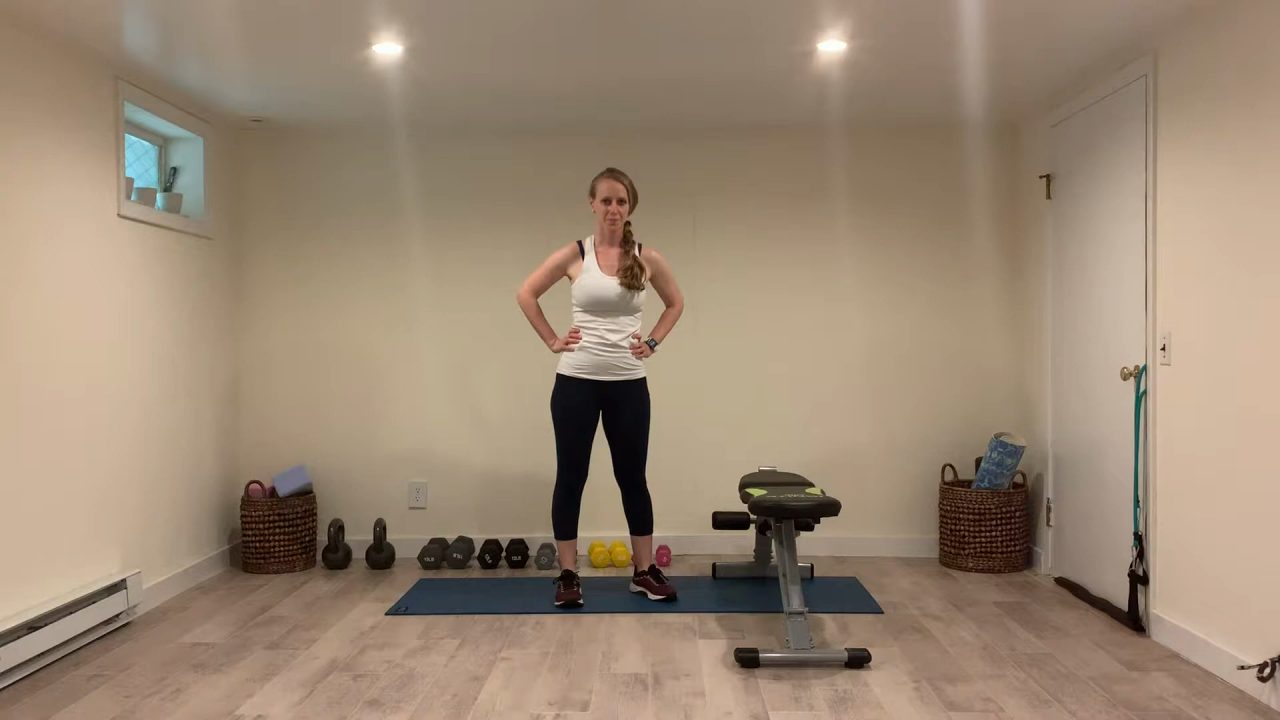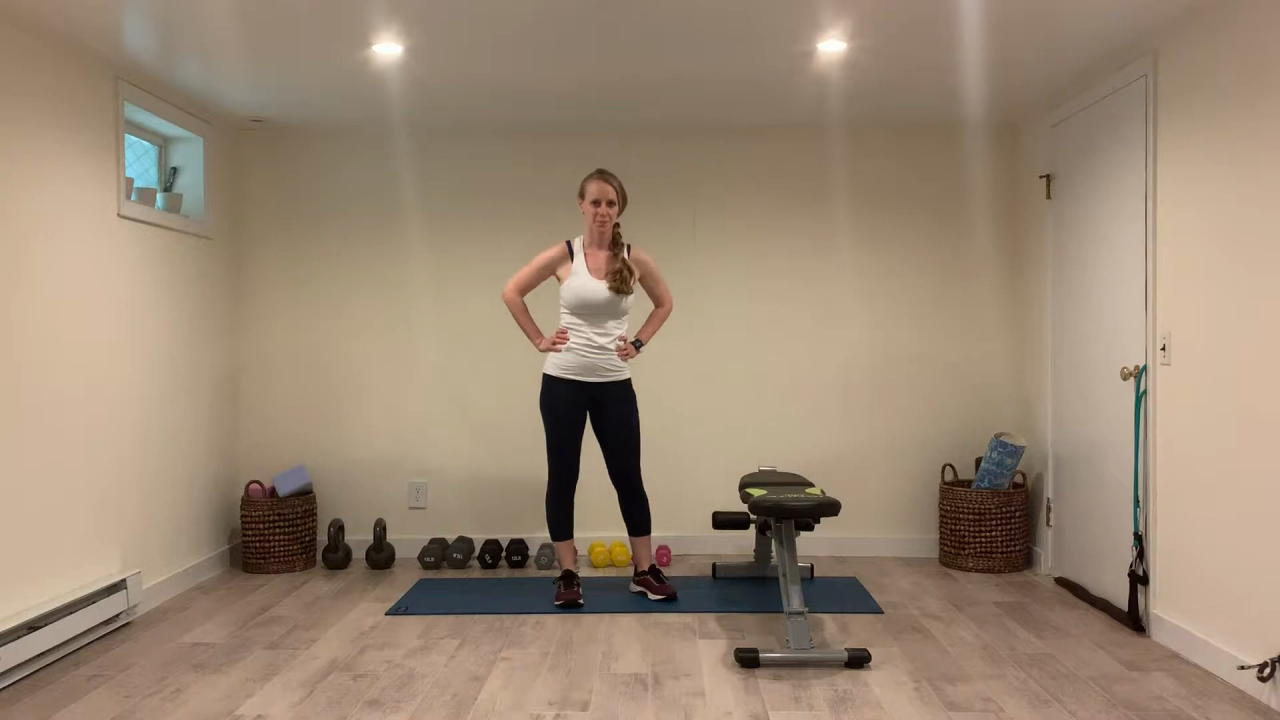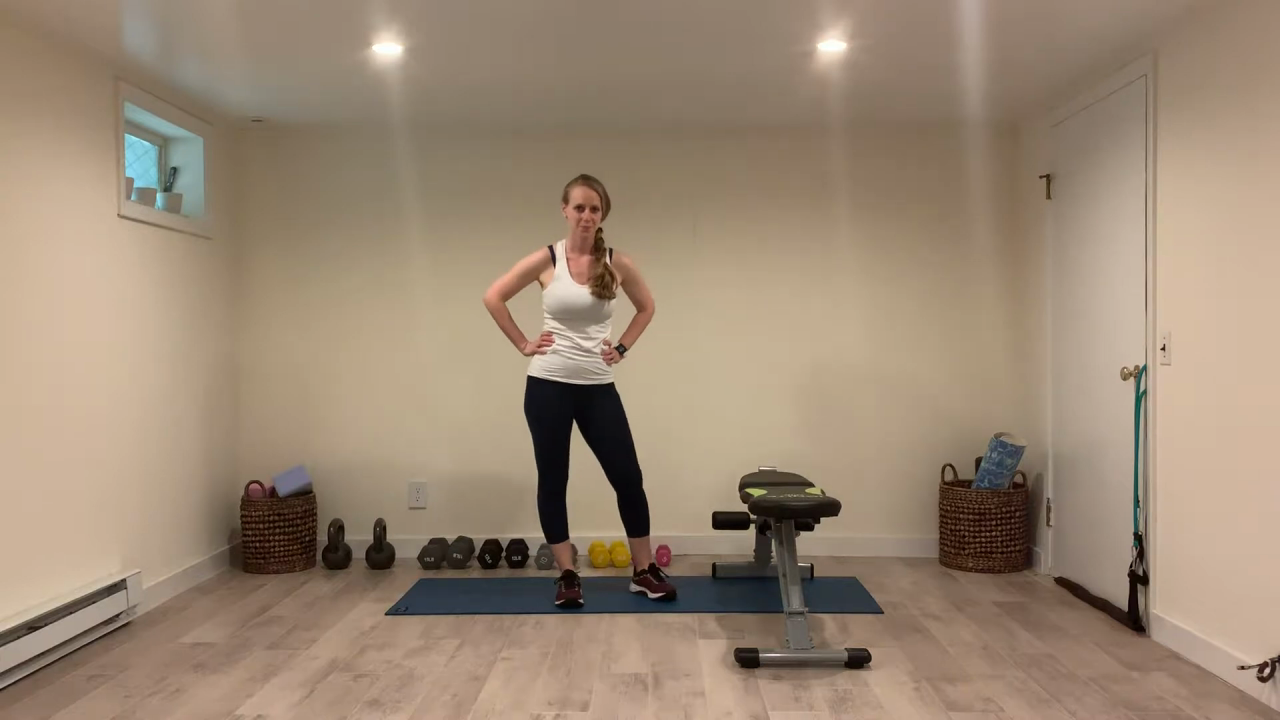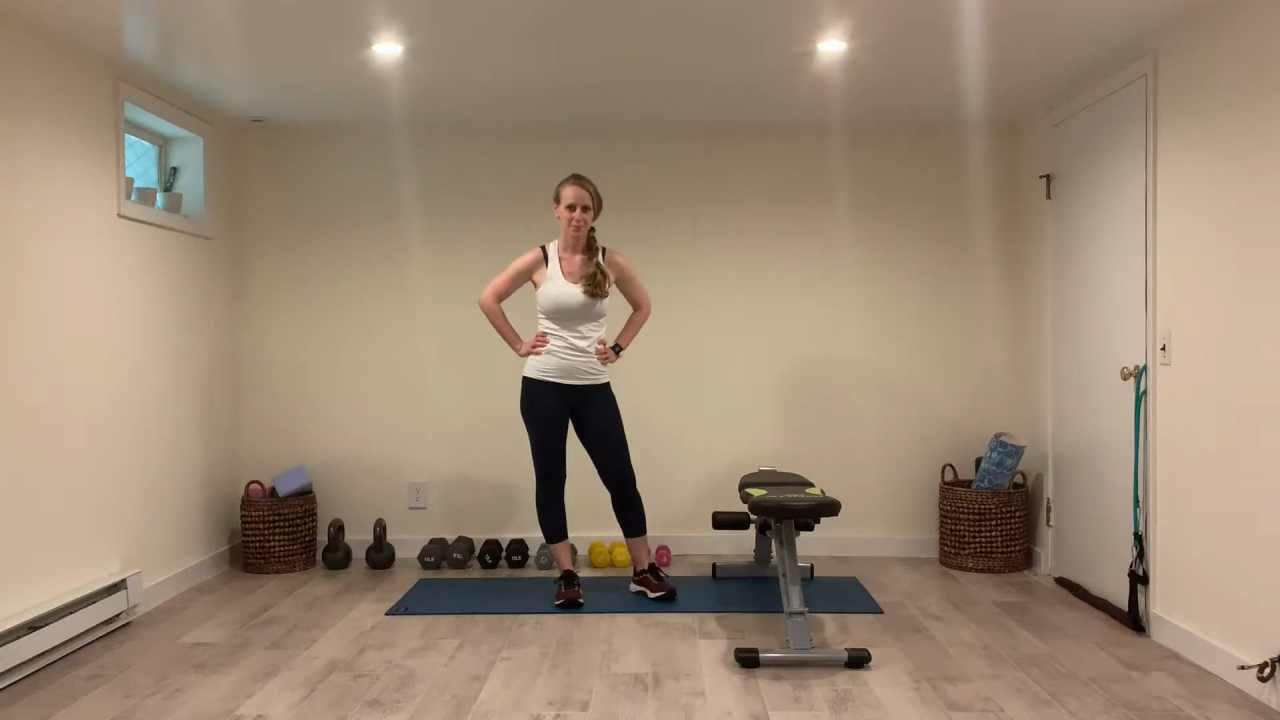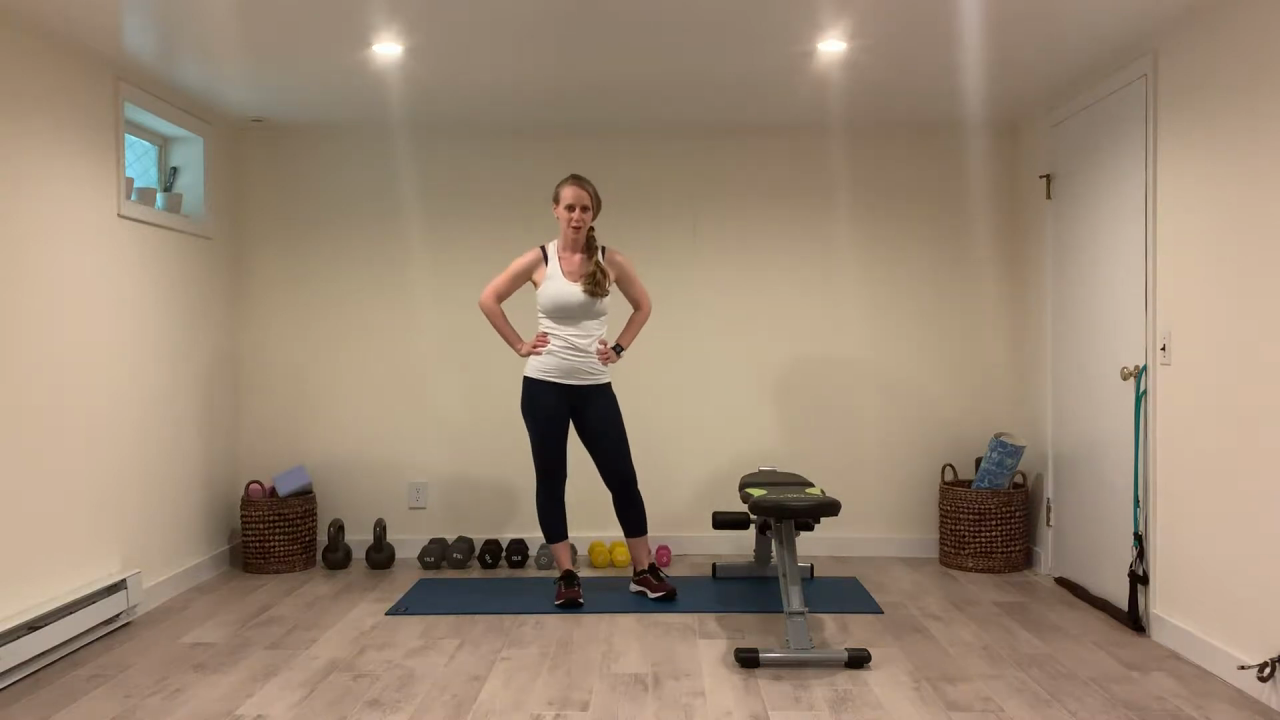
dt=0.4s
person 1, frame 1
left shoulder: (647, 258)
right shoulder: (573, 255)
left elbow: (675, 302)
right elbow: (526, 294)
left wrist: (653, 343)
right wrist: (552, 340)
left hip: (628, 384)
right hip: (576, 381)
left knee: (632, 477)
right knee: (570, 477)
left ankle: (644, 571)
right ankle: (567, 575)
person 1, frame 2
left shoulder: (635, 260)
right shoulder: (562, 255)
left elbow: (664, 303)
right elbow: (512, 292)
left wrist: (639, 344)
right wrist: (539, 340)
left hip: (614, 385)
right hip: (564, 382)
left knee: (628, 478)
right knee: (563, 477)
left ankle: (645, 572)
right ankle: (567, 576)
person 1, frame 3
left shoulder: (618, 263)
right shoulder: (545, 260)
left elbow: (646, 307)
right elbow: (494, 297)
left wrist: (622, 348)
right wrist: (523, 344)
left hip: (598, 388)
right hip: (548, 385)
left knee: (628, 477)
right knee: (553, 480)
left ankle: (644, 571)
right ankle: (567, 575)
person 1, frame 4
left shoulder: (611, 263)
right shoulder: (538, 260)
left elbow: (642, 306)
right elbow: (488, 299)
left wrist: (618, 348)
right wrist: (519, 346)
left hip: (594, 388)
right hip: (543, 386)
left knee: (621, 478)
right knee: (550, 480)
left ankle: (644, 571)
right ankle: (566, 576)
person 1, frame 5
left shoulder: (610, 261)
right shoulder: (537, 260)
left elbow: (643, 305)
right elbow: (488, 299)
left wrist: (619, 348)
right wrist: (519, 346)
left hip: (594, 388)
right hip: (544, 386)
left knee: (622, 478)
right knee: (550, 480)
left ankle: (644, 572)
right ankle: (566, 576)
